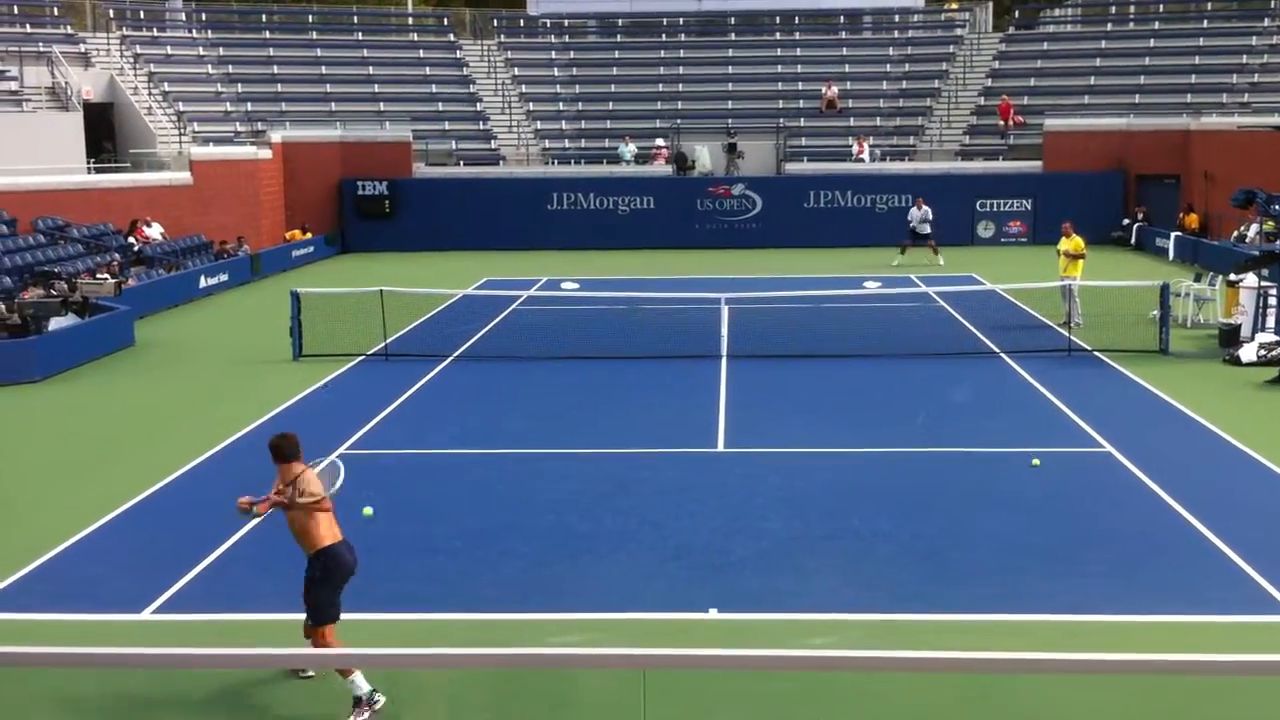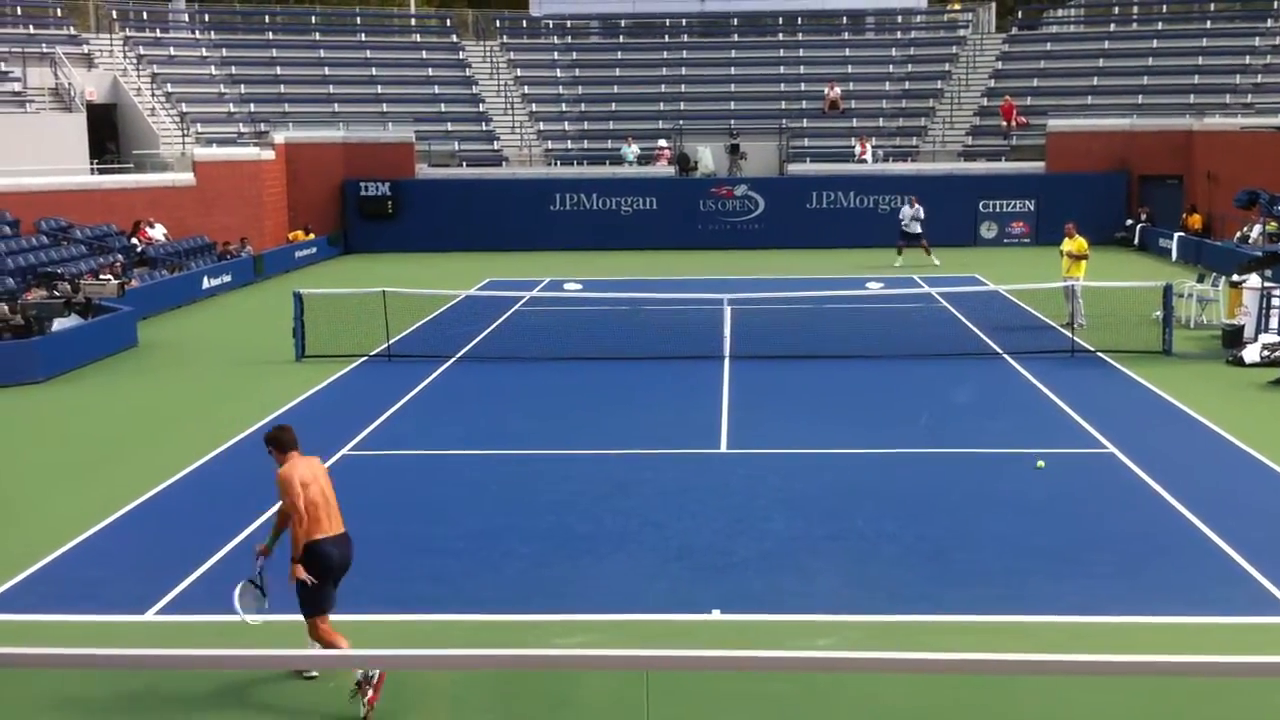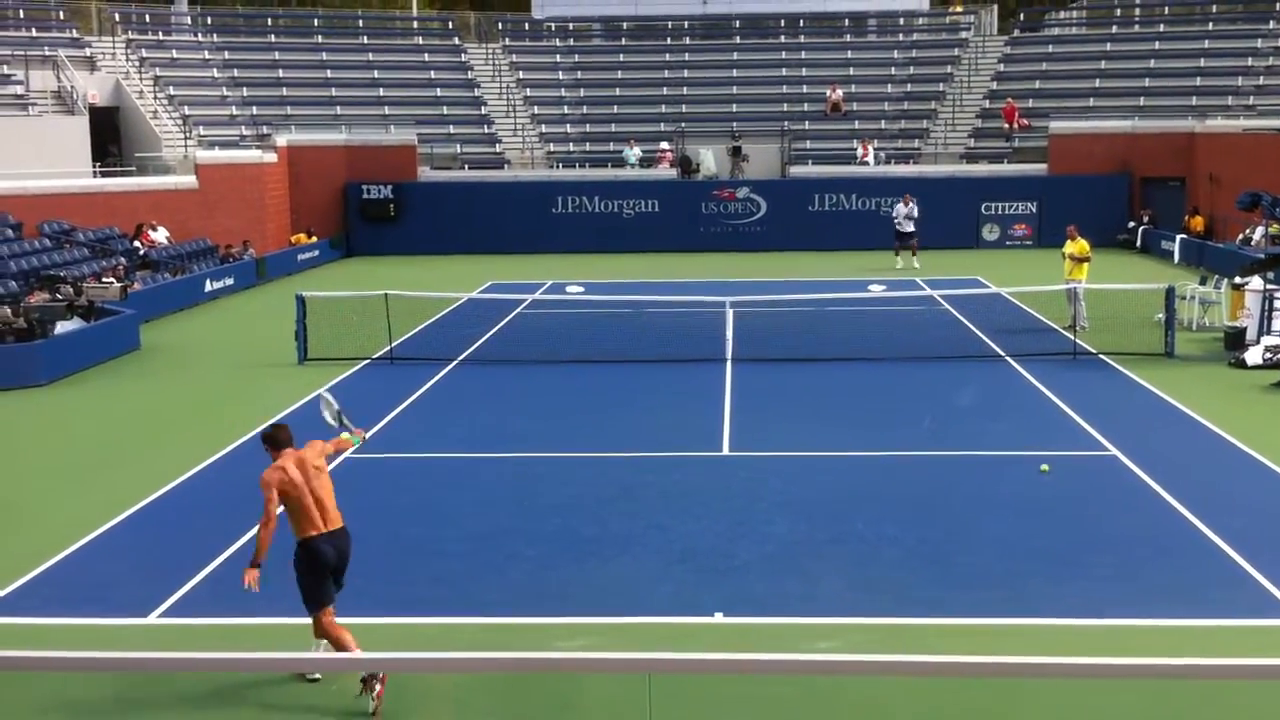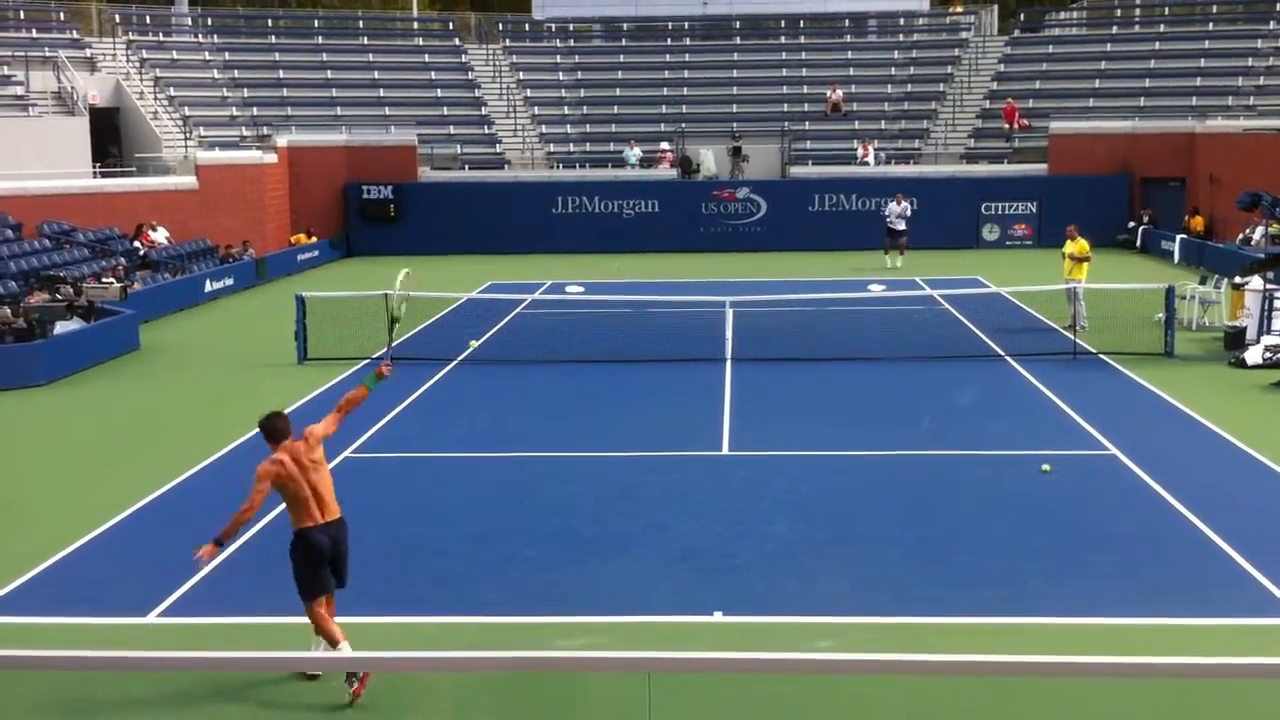
dt=0.1s
person 1, frame 1
left shoulder: (300, 475)
right shoulder: (287, 483)
left elbow: (325, 505)
right elbow: (267, 503)
left wrist: (289, 502)
right wrist: (250, 505)
left hip: (328, 558)
right hip: (338, 553)
left knee: (323, 636)
right knee: (314, 603)
left ankle: (366, 696)
person 1, frame 2
left shoulder: (285, 474)
right shoulder: (314, 464)
left elbow: (298, 518)
left wrist: (295, 560)
right wrist: (269, 544)
left hip: (318, 551)
right hip: (343, 543)
left knee: (319, 626)
right knee: (319, 608)
left ankle: (367, 674)
person 1, frame 3
left shoulder: (272, 475)
right shoulder: (314, 451)
left elbow: (269, 521)
right elbow: (342, 443)
left wrist: (255, 565)
right wrist: (356, 436)
left hip: (314, 547)
right hip: (340, 538)
left knee: (325, 620)
right knee: (322, 603)
left ankle: (370, 672)
person 1, frame 4
left shoulder: (269, 468)
right shoulder: (311, 440)
left elbow: (249, 511)
right elbow: (342, 408)
left wrist: (218, 542)
right wrist: (375, 378)
left hip: (309, 539)
right hip: (337, 531)
left knee: (317, 610)
right knee: (326, 600)
left ankle: (353, 667)
right ankle: (316, 658)
